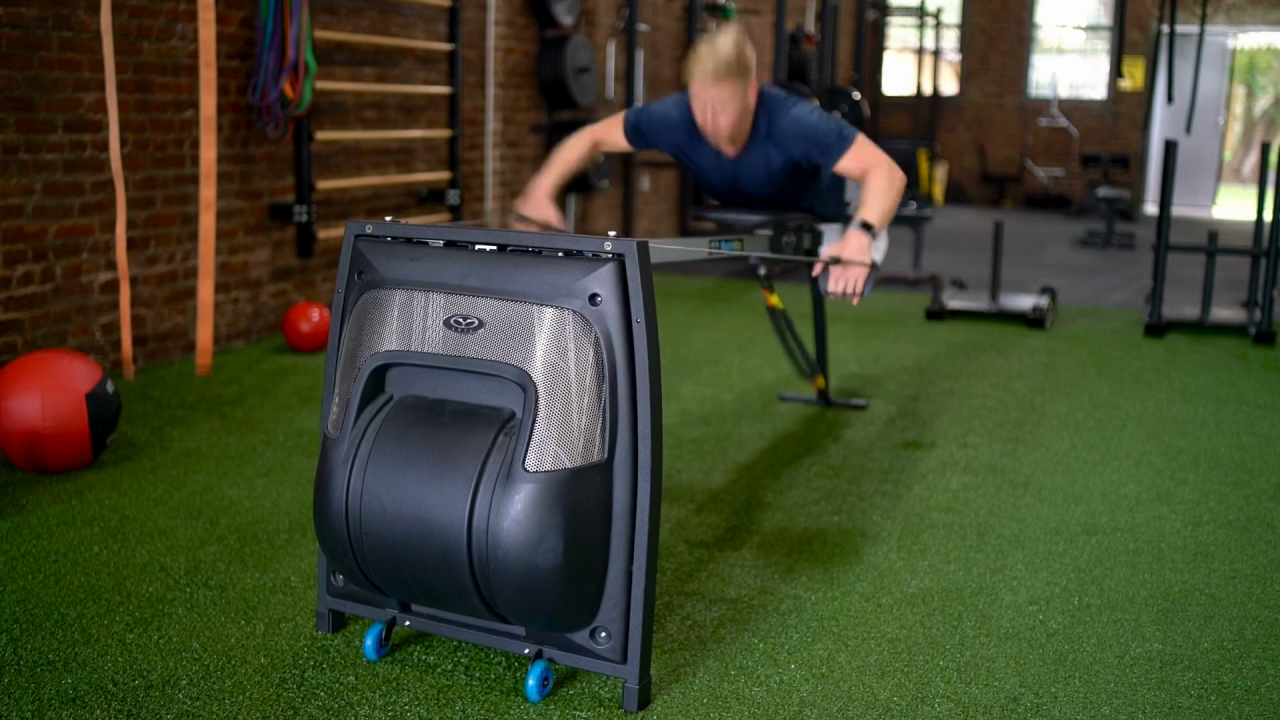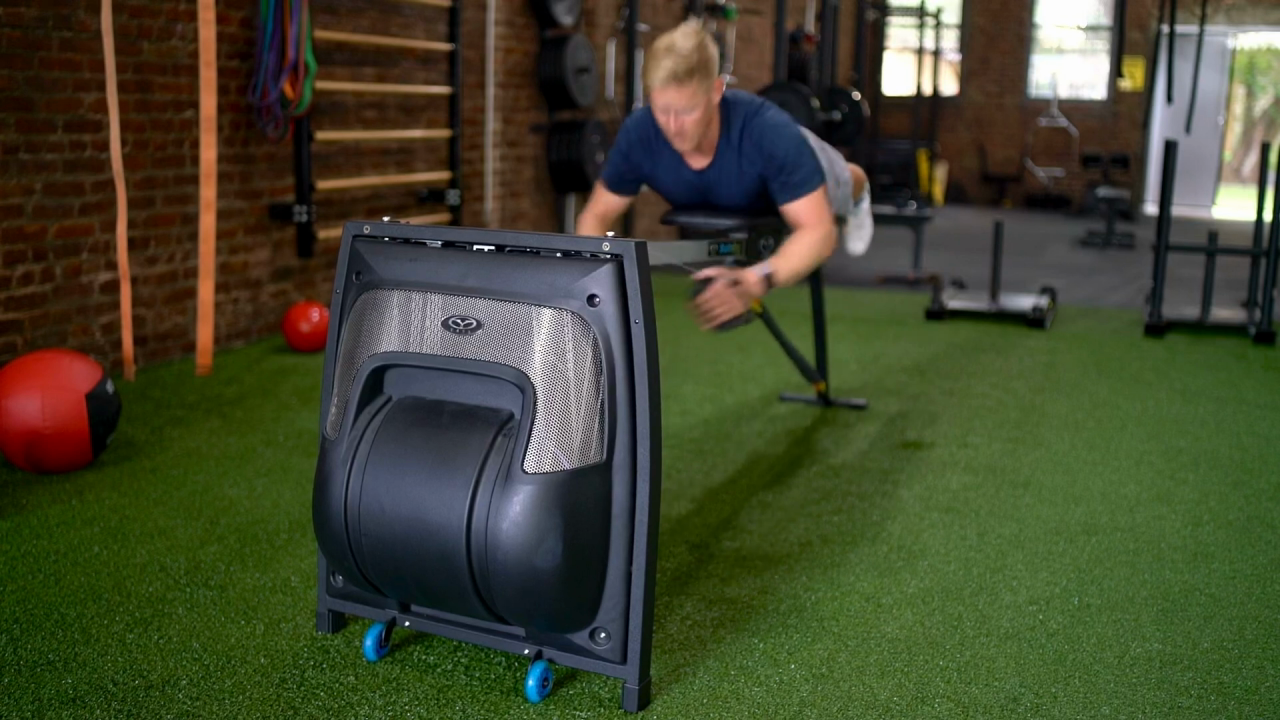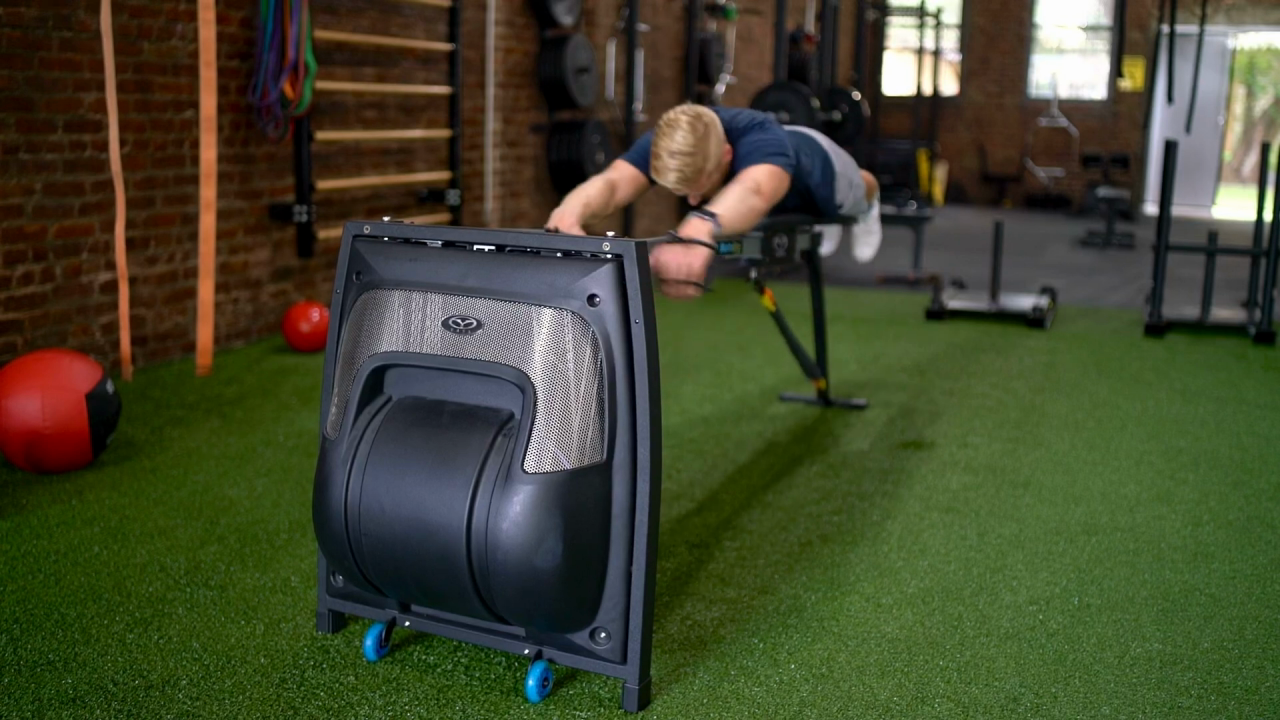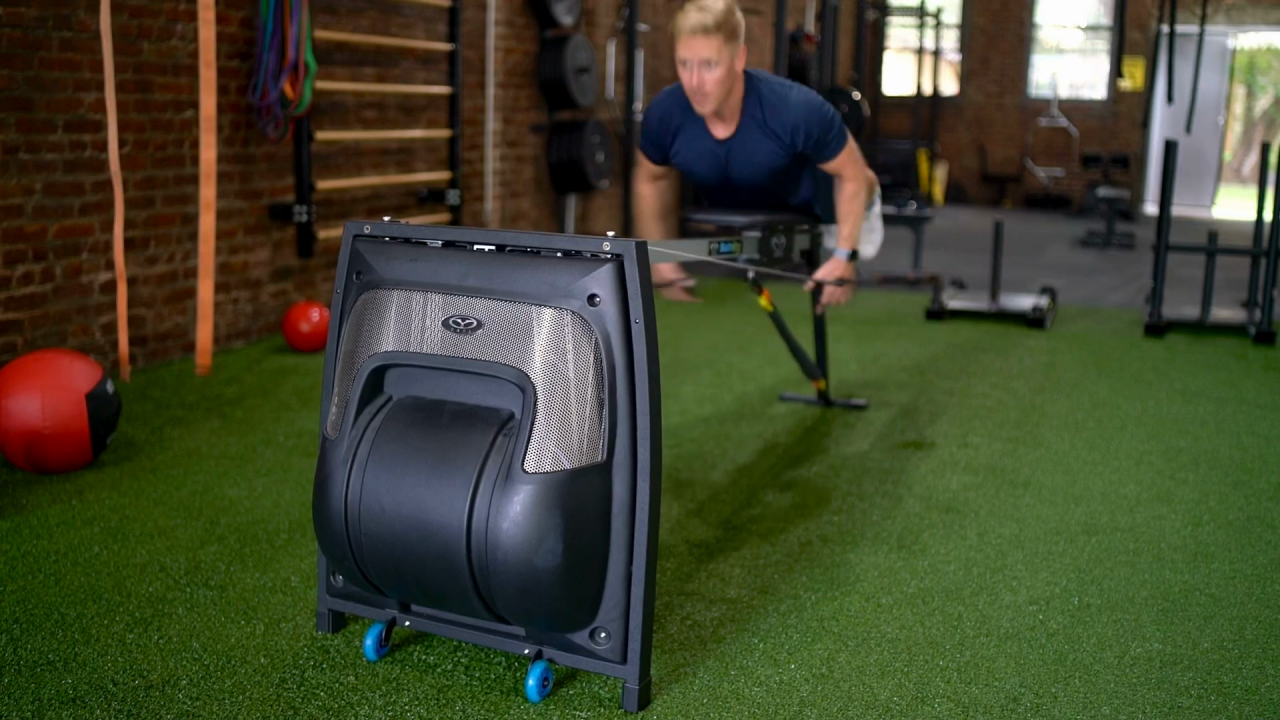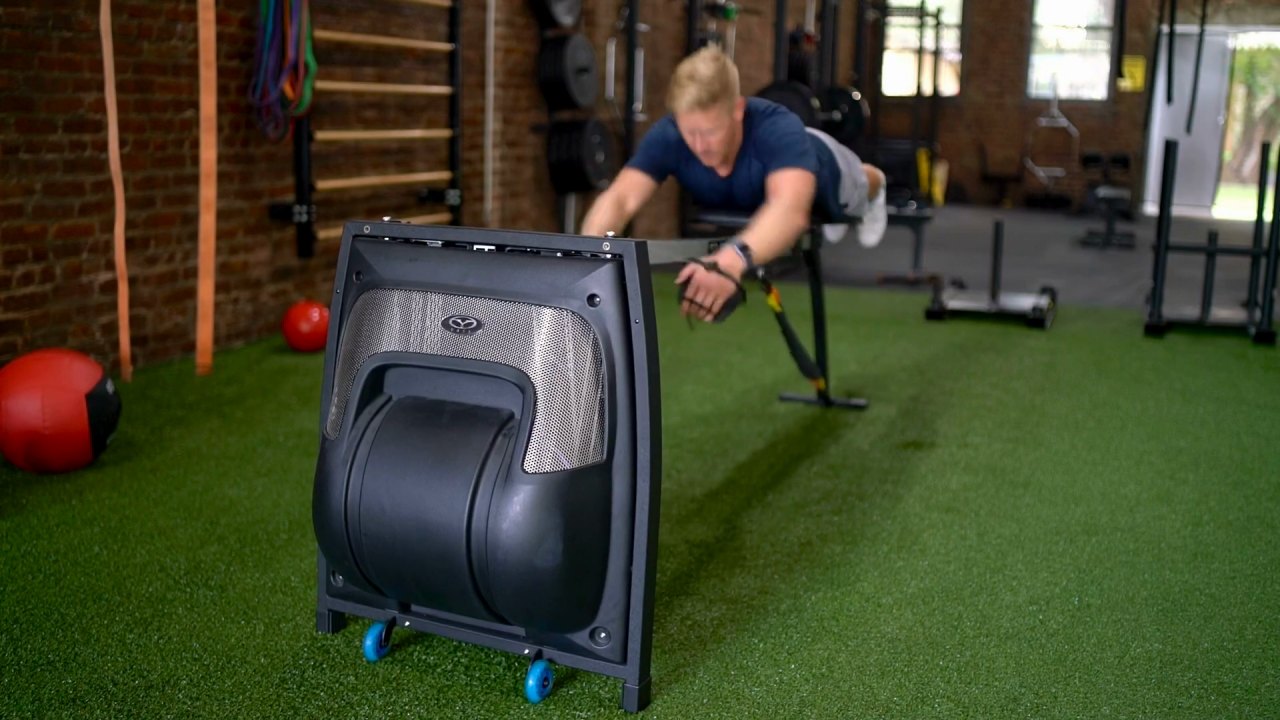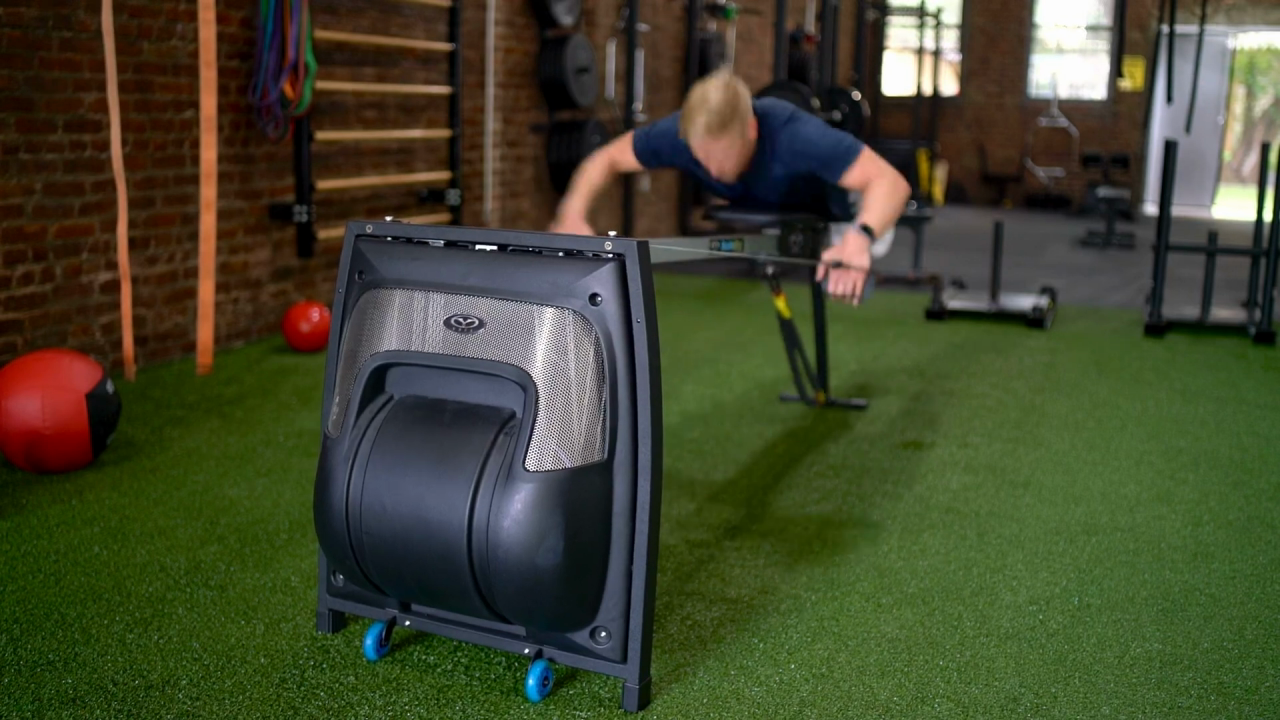
dt=0.5s
person 1, frame 1
left shoulder: (794, 123)
right shoulder: (673, 116)
left elbow: (886, 173)
right elbow: (594, 136)
left wrist: (860, 235)
right wrist: (542, 189)
left hip: (811, 202)
right hip: (750, 212)
left ankle: (843, 222)
person 1, frame 2
left shoulder: (772, 133)
right shoulder: (639, 132)
left elbow: (817, 233)
right elbow: (598, 214)
left wrist: (757, 281)
left ankle: (856, 193)
person 1, frame 3
left shoulder: (763, 144)
right shoulder: (662, 146)
left elbow: (753, 193)
right elbow: (611, 184)
left wrist: (698, 231)
right wrist: (563, 220)
left hip: (814, 167)
left knee: (855, 195)
left ankle: (868, 199)
person 1, frame 4
left shoulder: (796, 109)
right shoulder: (664, 113)
left elbow: (849, 171)
right elbow: (650, 176)
left wrist: (843, 255)
left hip: (805, 195)
left ankle: (867, 196)
person 1, frame 5
left shoulder: (779, 133)
right shoulder: (668, 136)
left elbow: (789, 209)
right elbow: (619, 198)
left wrist: (731, 261)
left hip: (817, 173)
person 1, frame 6
left shoulder: (797, 136)
right shoulder: (678, 136)
left elbow: (891, 184)
right elbow: (605, 160)
left wrist: (860, 237)
right wrist: (572, 213)
left hip: (826, 191)
right hip: (764, 206)
